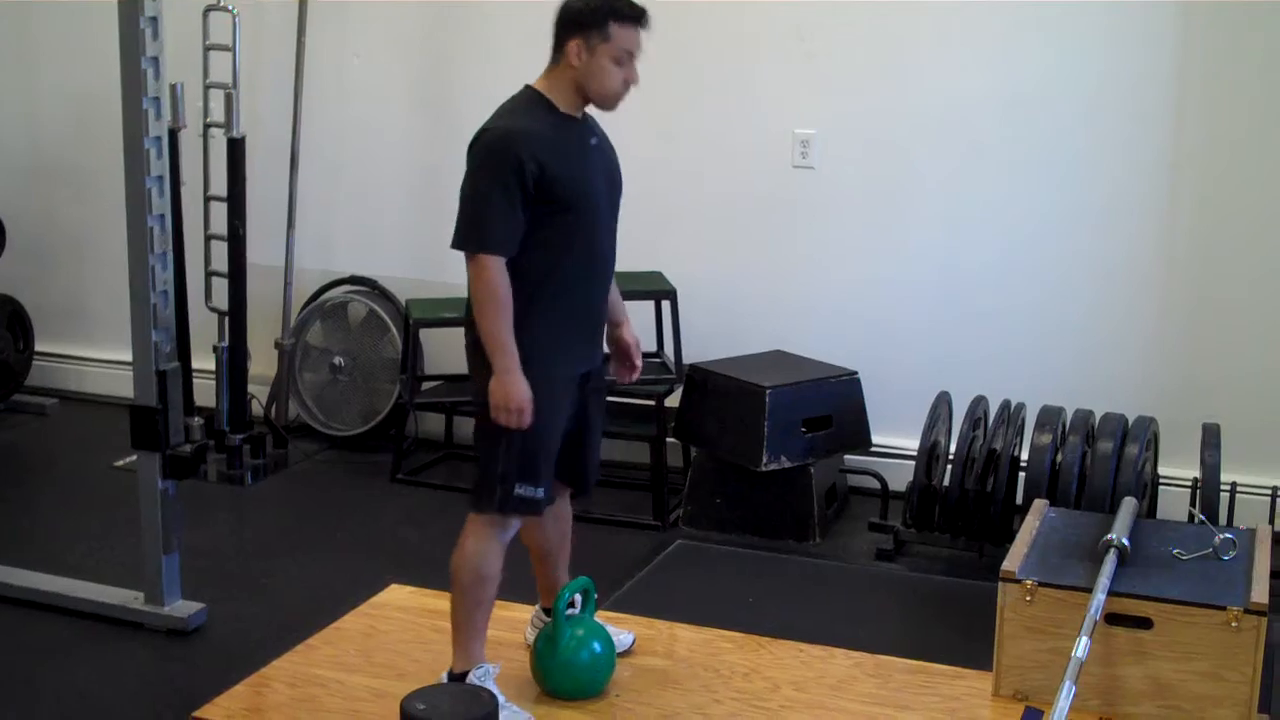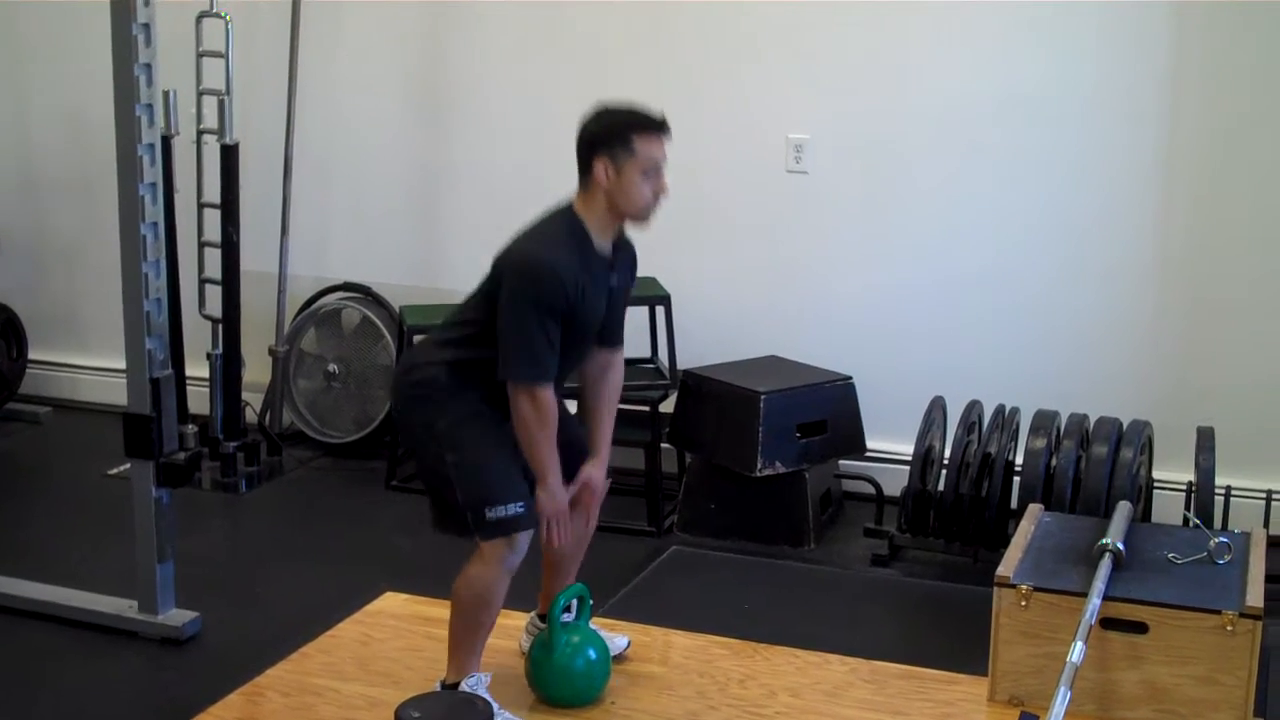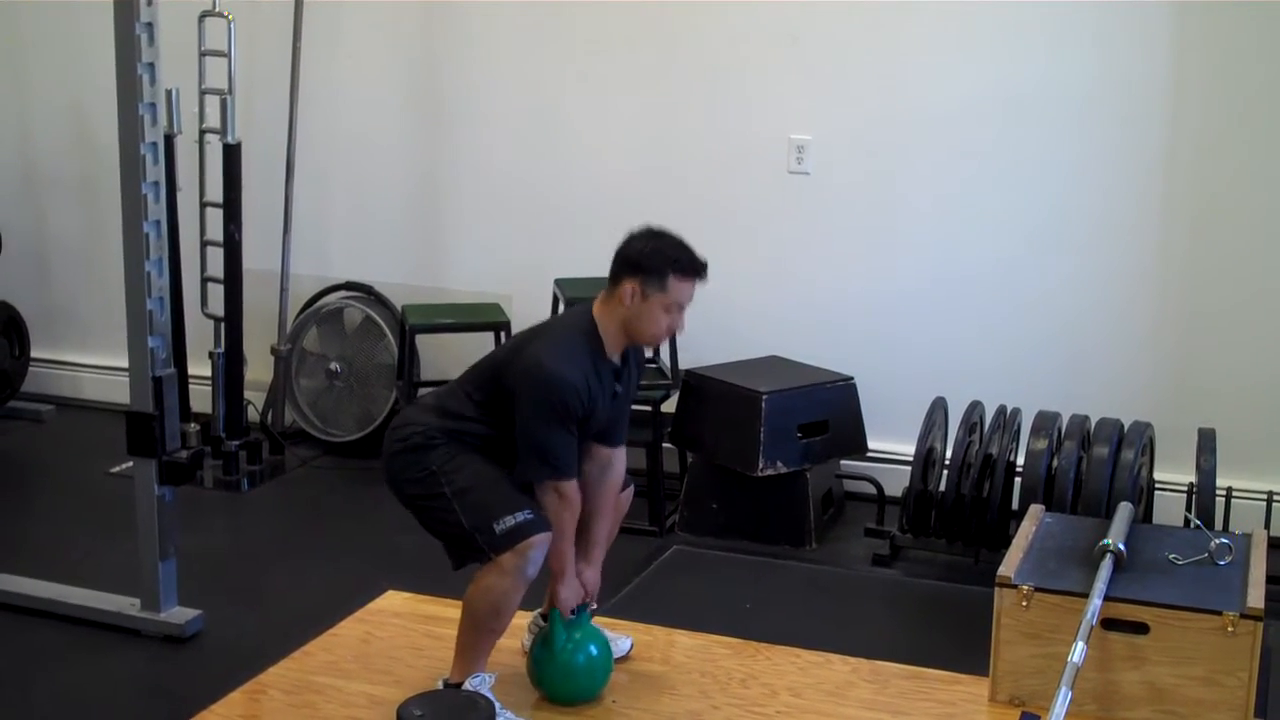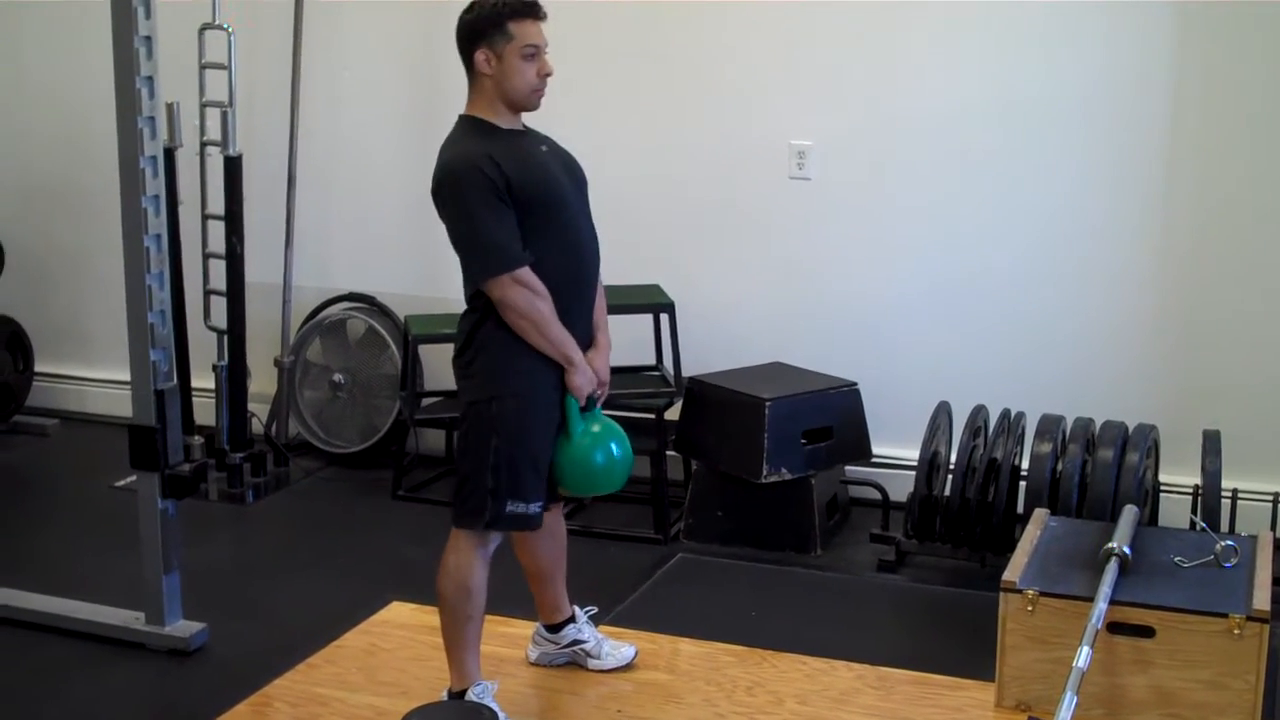
dt=1s
person 1, frame 1
left shoulder: (588, 133)
right shoulder: (512, 138)
right elbow: (486, 261)
left wrist: (617, 320)
right wrist: (505, 369)
left hip: (579, 351)
right hip: (527, 360)
left knee: (559, 490)
right knee: (501, 511)
left ankle: (554, 615)
person 1, frame 2
left shoulder: (617, 255)
right shoulder: (542, 262)
left elbow: (605, 356)
right elbow: (532, 391)
left wrist: (597, 456)
right wrist: (548, 484)
left hip: (506, 393)
right hip: (445, 390)
left knee: (585, 492)
right knee: (510, 531)
left ankle: (550, 622)
person 1, frame 3
left shoulder: (624, 353)
right shoulder: (555, 369)
left elbow: (605, 459)
right elbow: (558, 489)
left wrist: (591, 562)
right wrist: (564, 575)
left hip: (500, 448)
right hip: (428, 449)
left knee: (617, 492)
right knee: (526, 545)
left ankle: (554, 622)
person 1, frame 4
left shoulder: (536, 145)
right shoulder: (469, 163)
left elbow: (579, 252)
right elbow: (509, 284)
left wrist: (597, 345)
right wrist: (573, 361)
left hip: (562, 362)
right hip: (511, 369)
left knee: (544, 503)
right knee: (481, 526)
left ankle: (559, 629)
